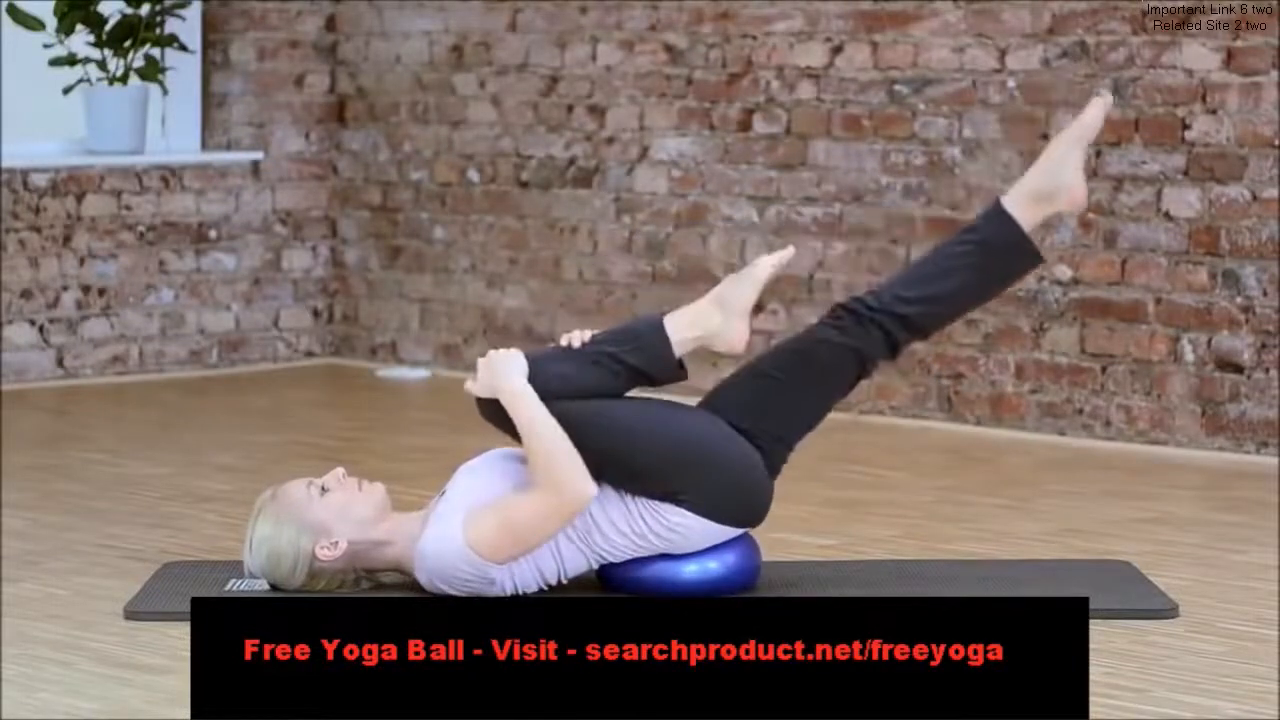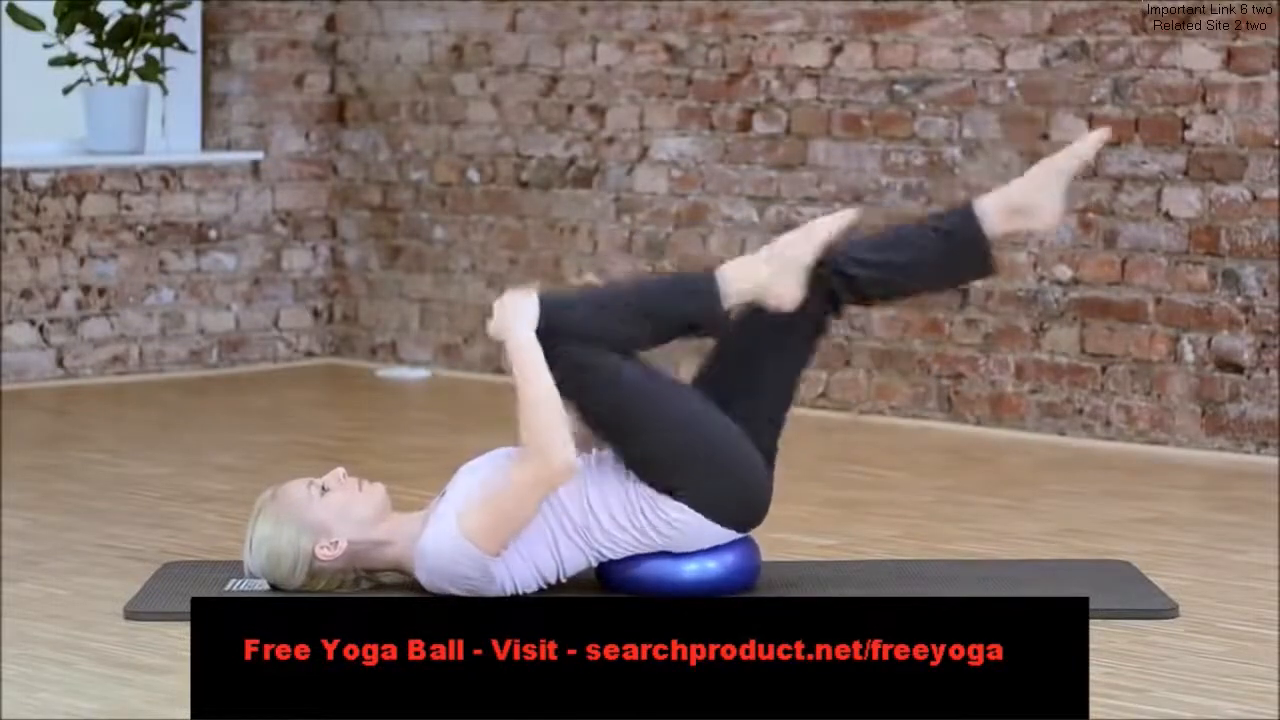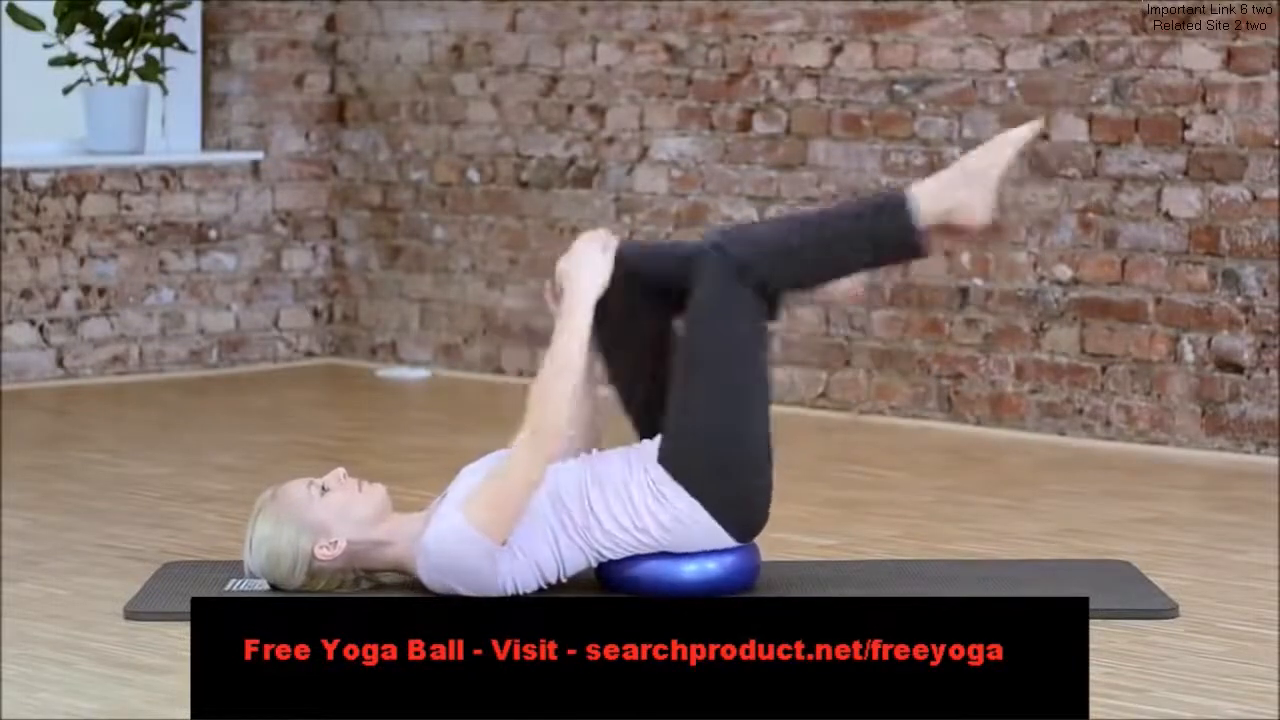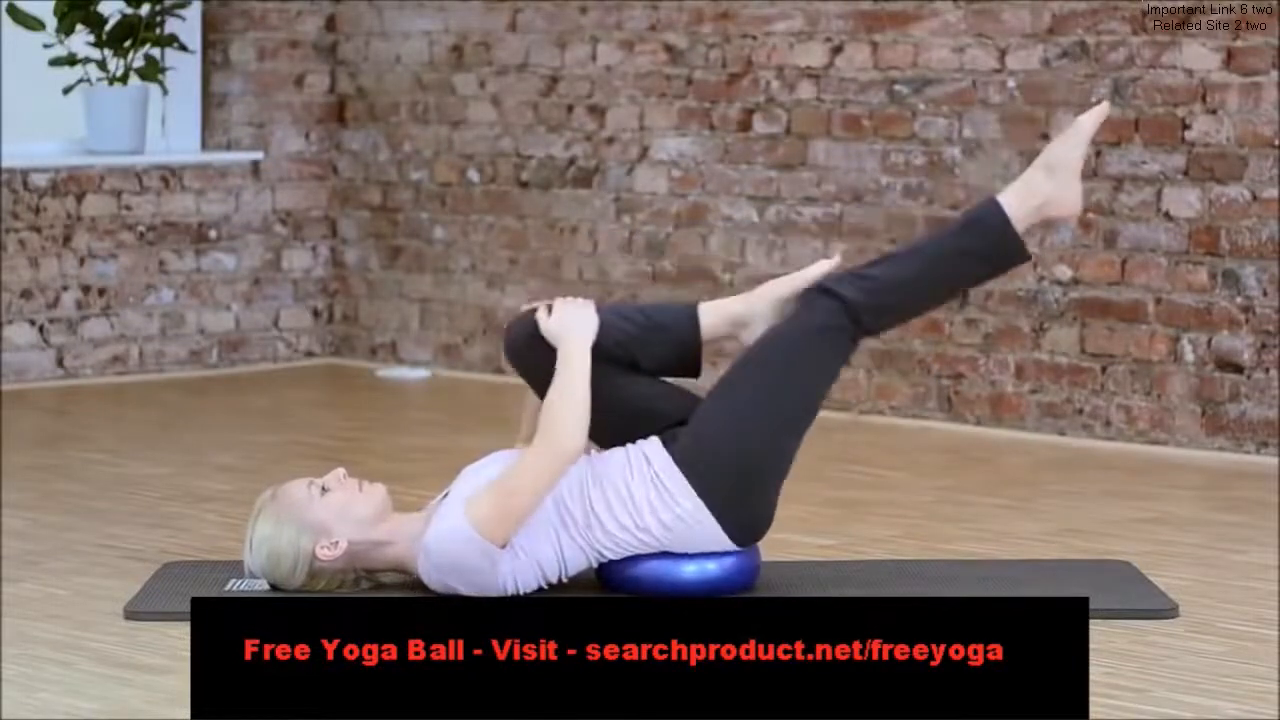
dt=0.4s
person 1, frame 1
left shoulder: (447, 523)
right shoulder: (448, 556)
right elbow: (568, 495)
left wrist: (575, 368)
right wrist: (515, 387)
left hip: (708, 470)
right hip: (714, 490)
right knee: (505, 385)
left ankle: (1032, 202)
right ankle: (696, 325)
person 1, frame 2
left shoulder: (456, 520)
right shoulder: (447, 556)
right elbow: (554, 461)
left wrist: (577, 359)
right wrist: (519, 340)
left hip: (700, 484)
right hip: (711, 495)
left knee: (815, 284)
right knee: (551, 319)
left ankle: (995, 216)
right ankle: (747, 283)
person 1, frame 3
left shoulder: (441, 525)
right shoulder: (451, 550)
left elbow: (567, 448)
right elbow: (545, 434)
left wrist: (591, 295)
right wrist: (586, 294)
left hip: (668, 476)
right hip: (706, 499)
left knee: (628, 270)
right knee: (732, 263)
right ankle: (936, 205)
person 1, frame 4
left shoulder: (447, 519)
right shoulder: (450, 553)
left elbow: (537, 460)
right elbow: (560, 450)
left wrist: (562, 342)
right wrist: (579, 342)
left hip: (674, 464)
right hip: (711, 493)
left knee: (535, 335)
right knee: (839, 305)
left ankle: (733, 319)
right ankle: (1027, 202)
